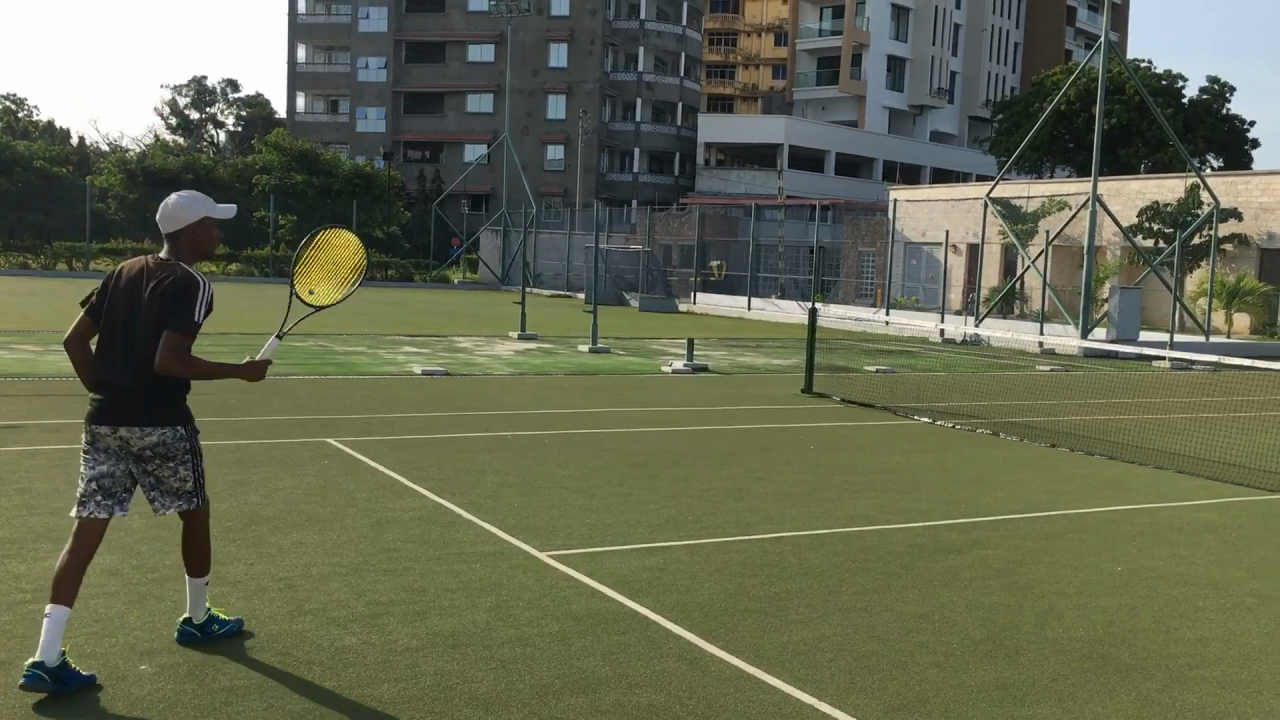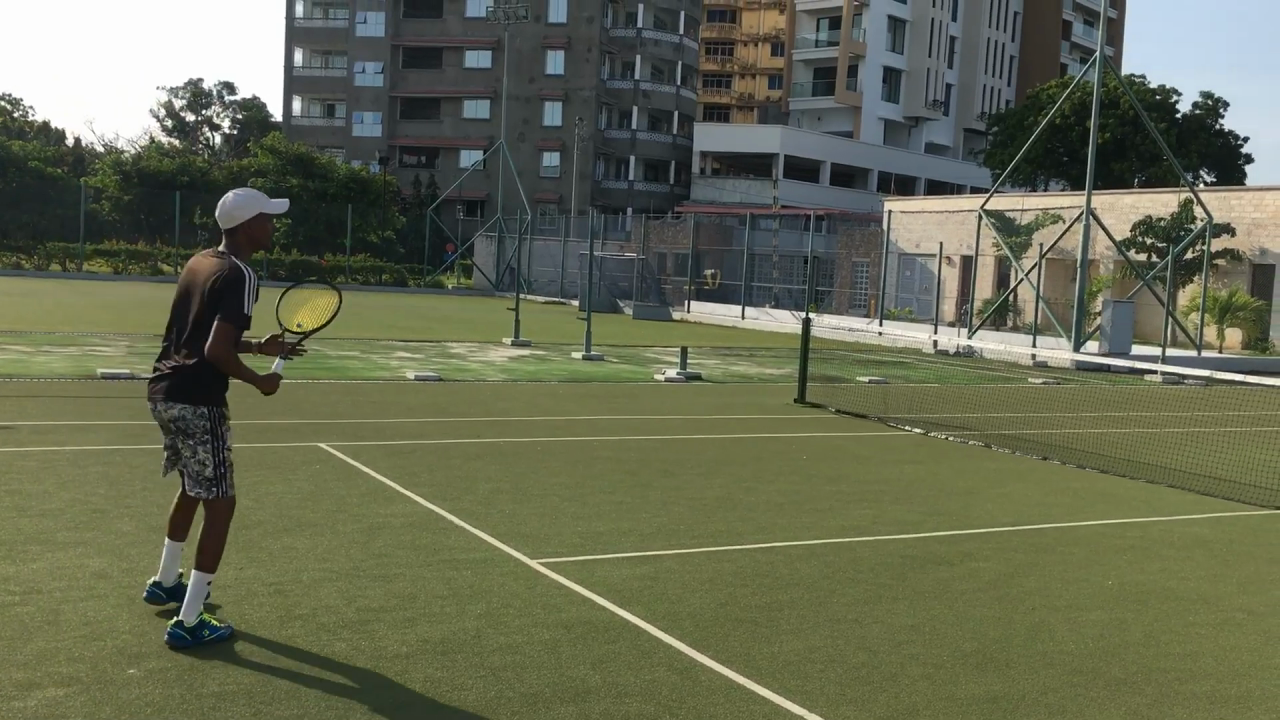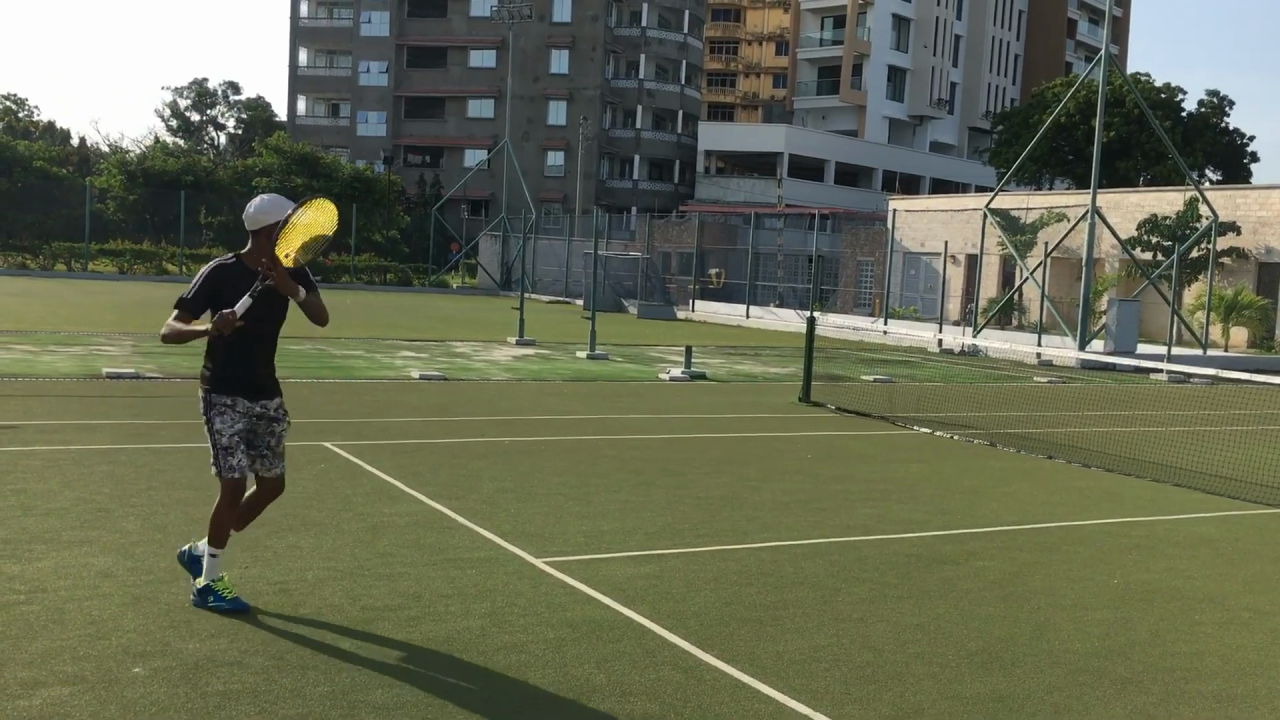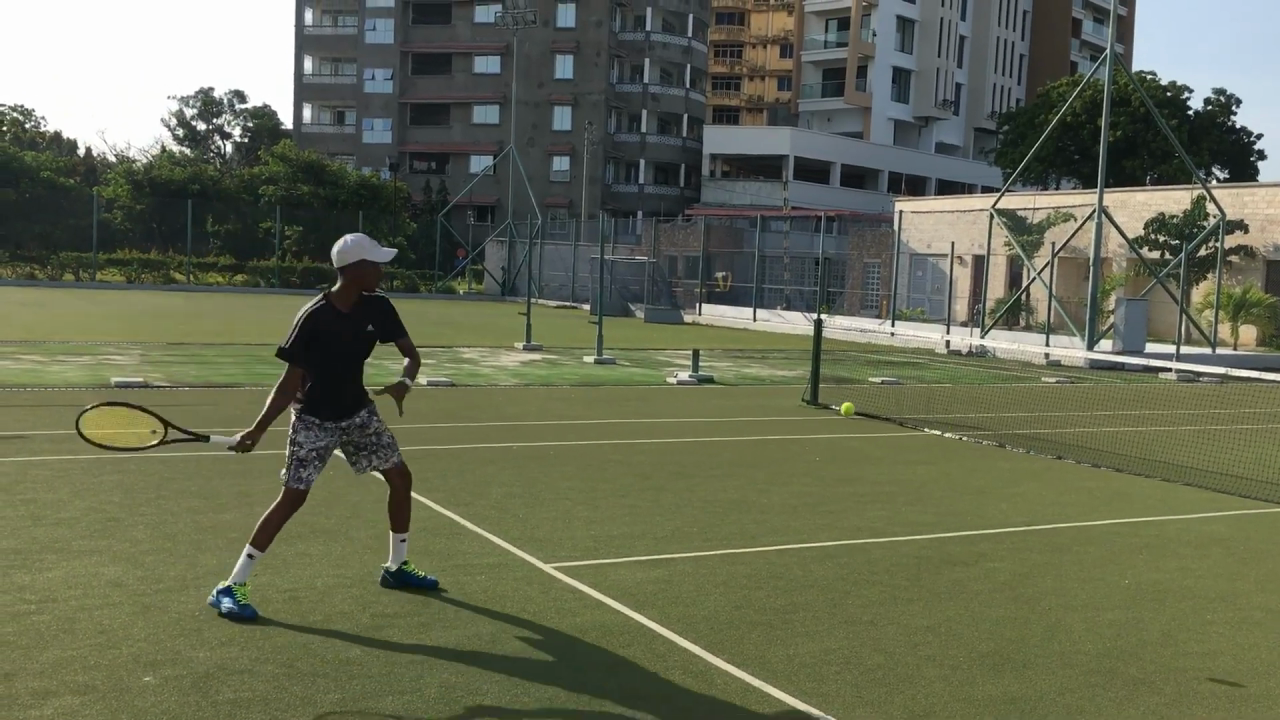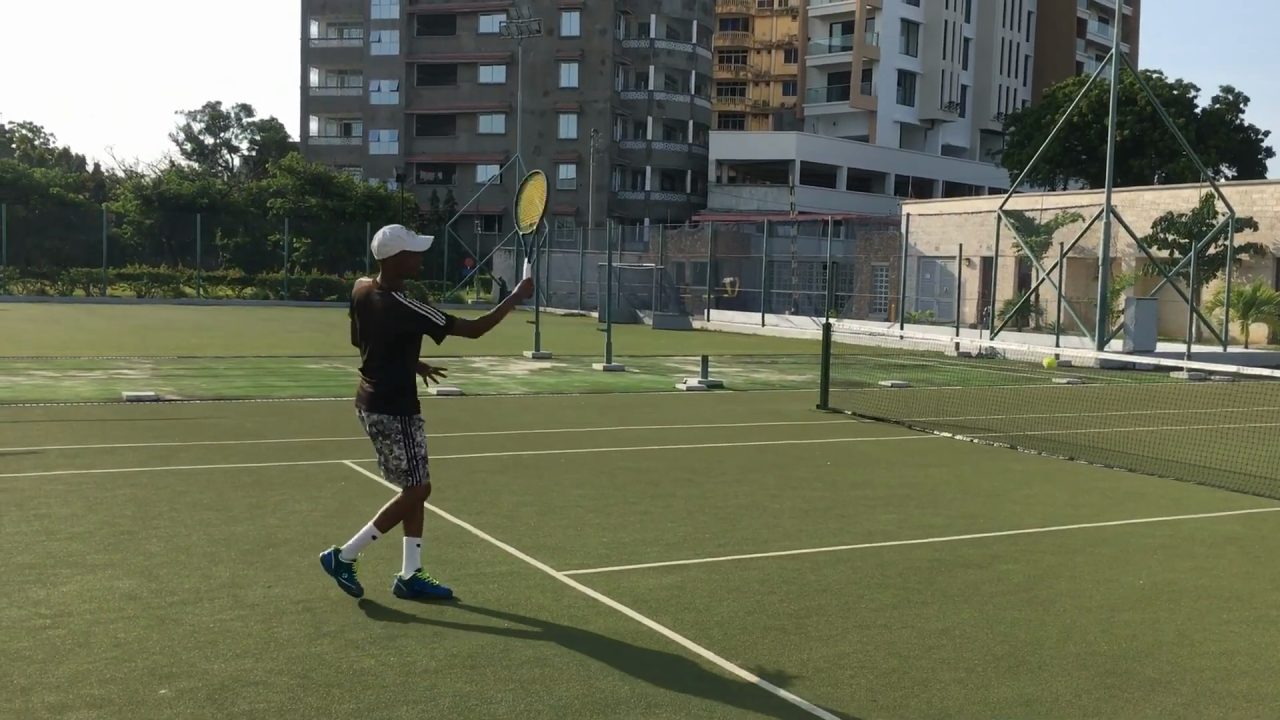
dt=0.5s
person 1, frame 1
left shoulder: (123, 273)
right shoulder: (193, 284)
left elbow: (75, 340)
right elbow: (168, 362)
right wrist: (237, 371)
left hip: (104, 421)
right hip: (162, 423)
left knee: (86, 530)
right knee: (195, 513)
left ankle: (47, 660)
right ankle: (198, 619)
person 1, frame 2
left shoulder: (198, 263)
right shoulder: (240, 276)
right elbow: (216, 349)
left wrist: (259, 346)
right wrist: (257, 380)
left hip: (164, 392)
right hip: (198, 400)
left knee: (193, 487)
right knee: (220, 505)
left ankle: (166, 582)
right ankle: (189, 621)
person 1, frame 3
left shoulder: (291, 270)
right shoulder: (218, 273)
left elbow: (321, 318)
right elbow: (168, 332)
left wrist: (293, 289)
right wrist: (207, 329)
left hip: (266, 395)
right hip: (224, 396)
left knee: (272, 486)
right knee: (235, 486)
left ankle: (199, 552)
right ankle: (208, 582)
person 1, frame 4
left shoulder: (378, 306)
right shoulder: (313, 317)
left elbow: (411, 355)
right elbow: (290, 383)
left wrist: (404, 382)
right wrist: (257, 430)
left hip: (359, 410)
right hip: (315, 418)
left knee: (401, 479)
right knee: (292, 498)
left ankle: (397, 567)
right ankle: (231, 586)
person 1, frame 5
left shoulder: (361, 289)
right shoulder: (404, 307)
right elbow: (472, 329)
right wrist: (516, 298)
left hip: (371, 402)
right hip: (393, 410)
left knee: (415, 488)
right knee: (414, 491)
left ankle: (410, 575)
right ankle: (343, 556)
